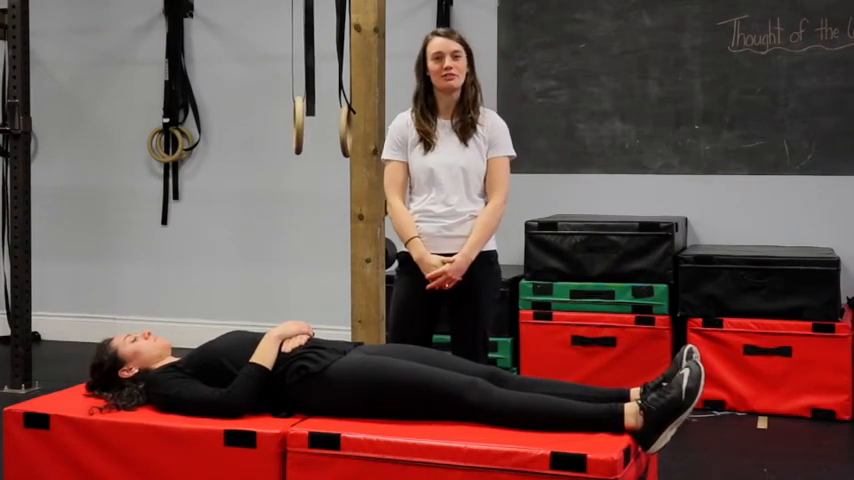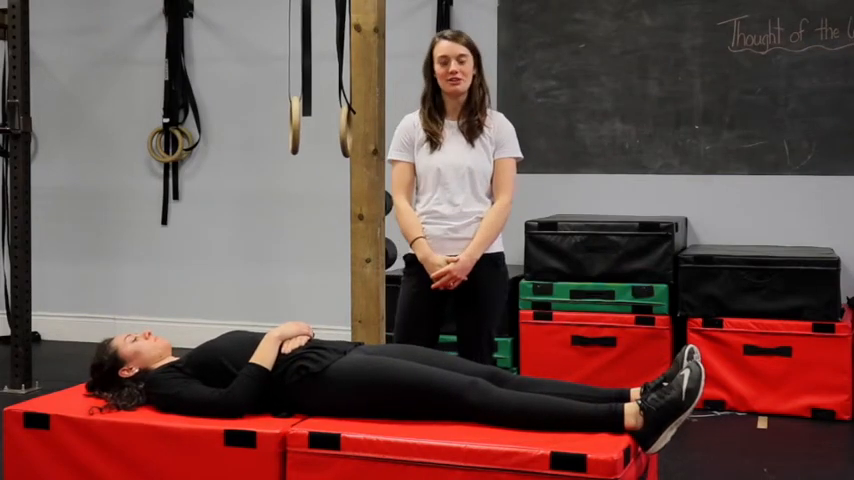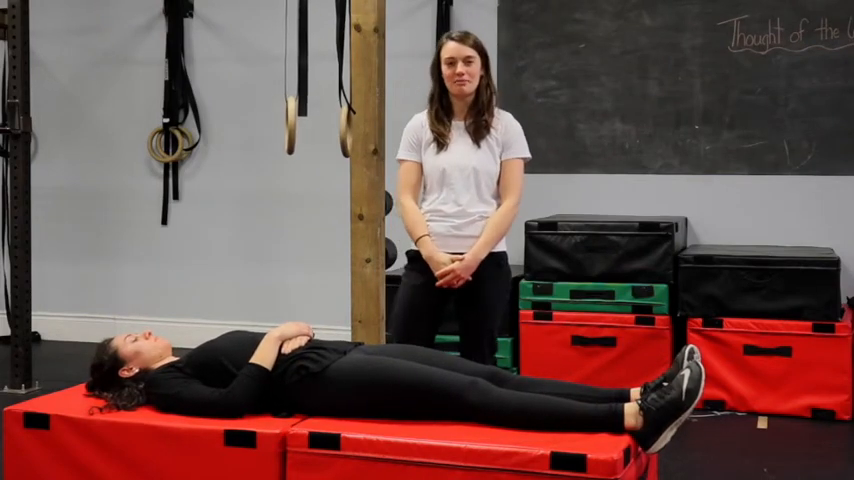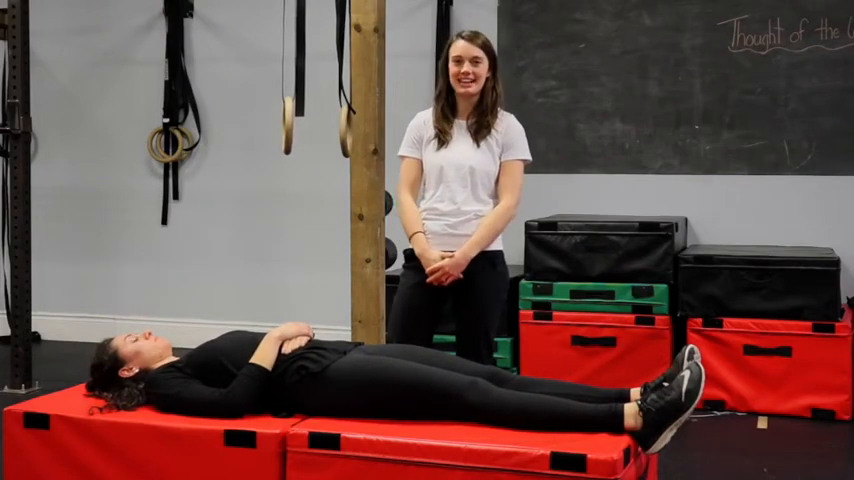
dt=0.3s
person 1, frame 1
left shoulder: (192, 359)
right shoulder: (165, 387)
right elbow: (236, 402)
left wrist: (288, 334)
right wrist: (274, 338)
left hip: (338, 355)
right hip: (320, 384)
left knee: (491, 375)
right knee: (473, 397)
left ankle: (636, 395)
right ankle: (633, 419)
person 1, frame 2
left shoulder: (192, 359)
right shoulder: (166, 386)
right elbow: (236, 402)
left wrist: (288, 336)
right wrist: (274, 339)
left hip: (341, 354)
right hip: (318, 382)
left knee: (490, 375)
right knee: (474, 397)
left ankle: (636, 396)
right ankle: (633, 420)
person 1, frame 3
left shoulder: (194, 358)
right shoulder: (166, 386)
right elbow: (236, 402)
left wrist: (288, 335)
right wrist: (275, 339)
left hip: (343, 354)
right hip: (320, 384)
left knee: (491, 375)
right knee: (474, 398)
left ankle: (636, 396)
right ankle: (634, 420)
person 1, frame 4
left shoulder: (194, 358)
right shoulder: (167, 385)
right elbow: (236, 401)
left wrist: (288, 337)
right wrist: (274, 339)
left hip: (345, 354)
right hip: (318, 382)
left knee: (490, 375)
right knee: (474, 397)
left ankle: (636, 396)
right ankle: (633, 420)
person 2, frame 1
left shoulder: (490, 125)
right shoulder: (405, 125)
left elbow: (497, 200)
right elbow: (395, 199)
left wrist: (463, 258)
right wrist: (422, 255)
left hip: (477, 261)
right hip: (417, 260)
left knee: (471, 361)
person 2, frame 2
left shoulder: (497, 126)
right shoulder: (412, 126)
left elbow: (503, 201)
right elbow: (401, 199)
left wrist: (468, 258)
right wrist: (427, 255)
left hip: (483, 261)
right hip: (424, 261)
left knee: (476, 362)
person 2, frame 3
left shoulder: (504, 126)
right shoulder: (420, 126)
left elbow: (510, 202)
right elbow: (407, 198)
left wrist: (472, 258)
right wrist: (431, 253)
left hip: (486, 261)
right hip: (427, 259)
left knee: (477, 362)
person 2, frame 4
left shoulder: (506, 128)
right shoulder: (424, 123)
left elbow: (508, 203)
right elbow: (406, 195)
left wrist: (463, 256)
right wrist: (423, 250)
left hip: (482, 259)
right hip: (424, 257)
left knee: (475, 361)
